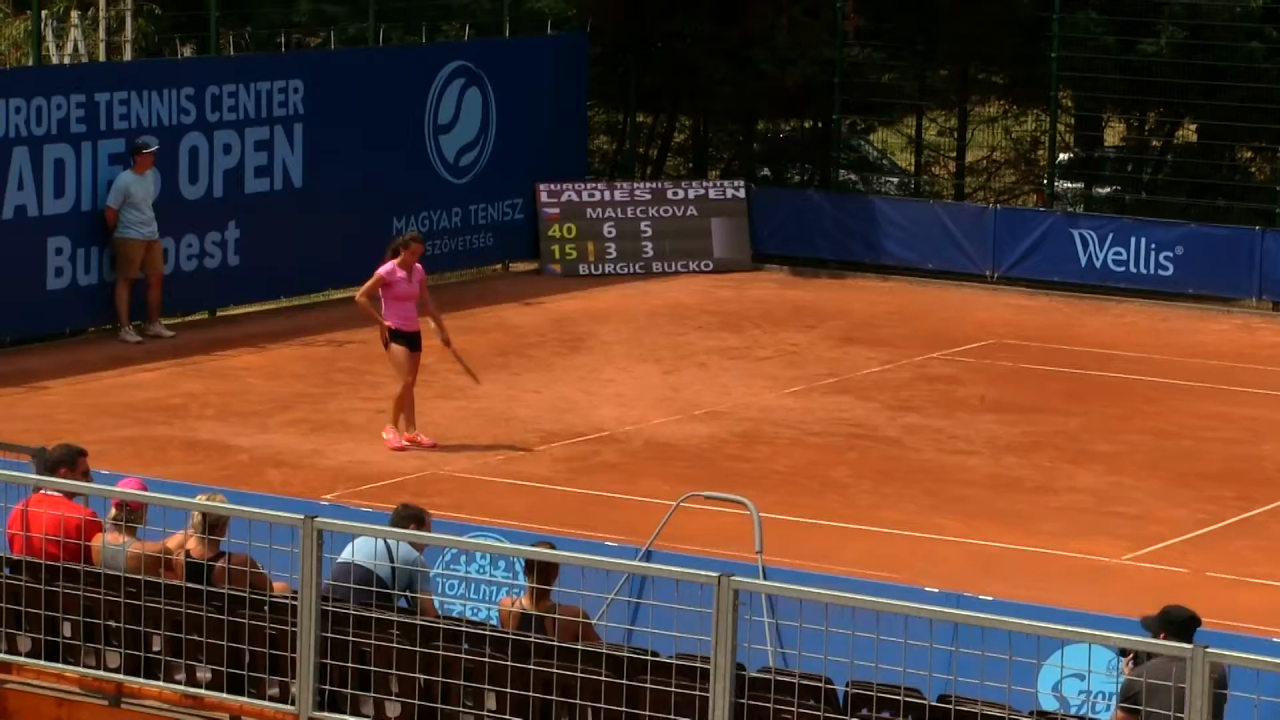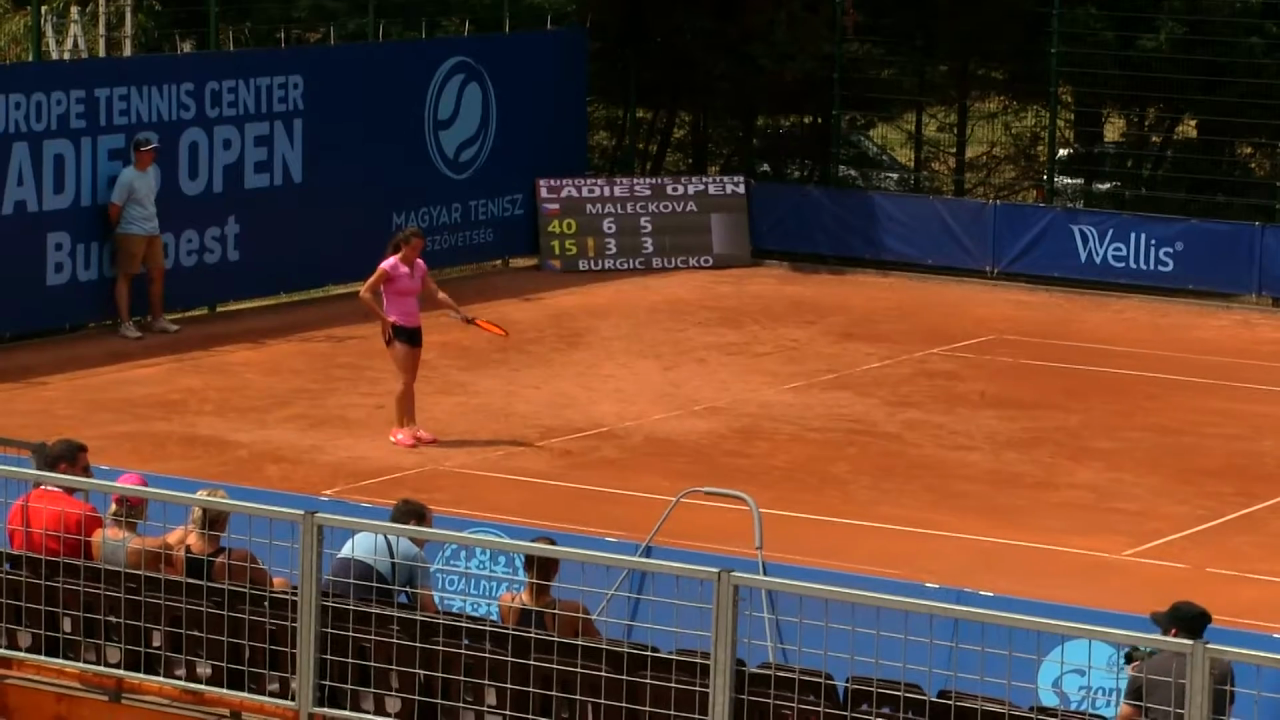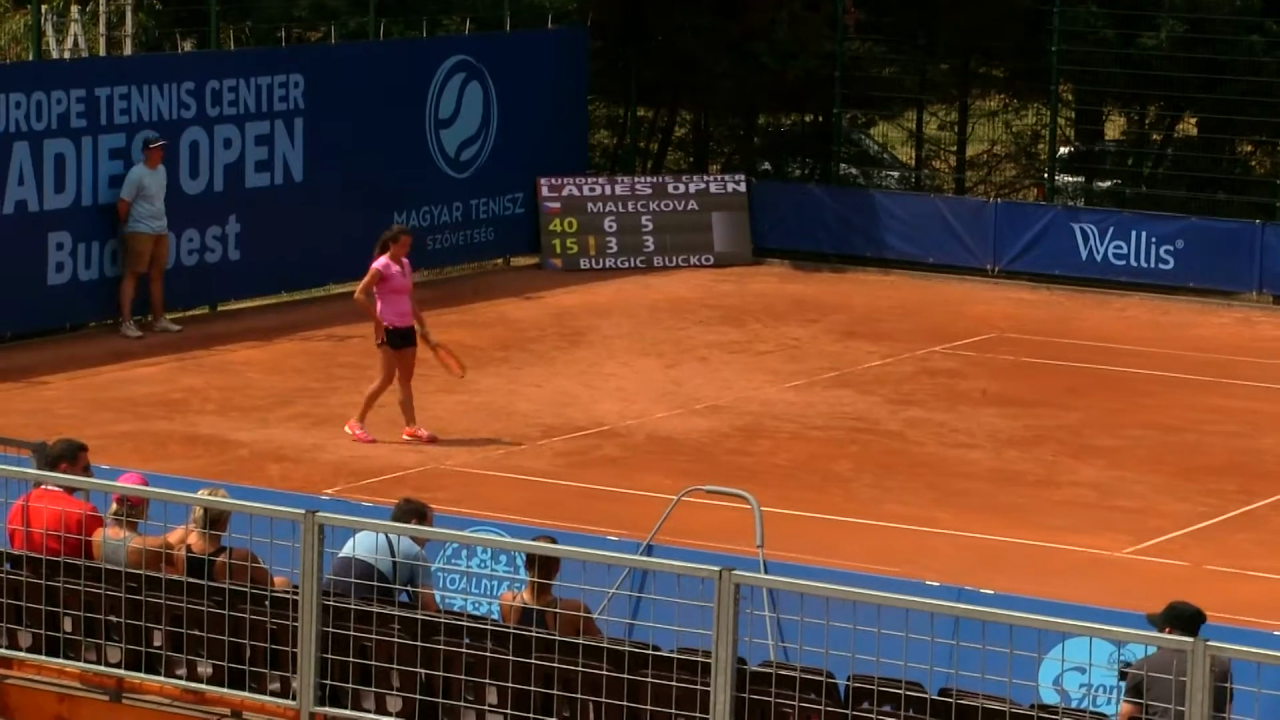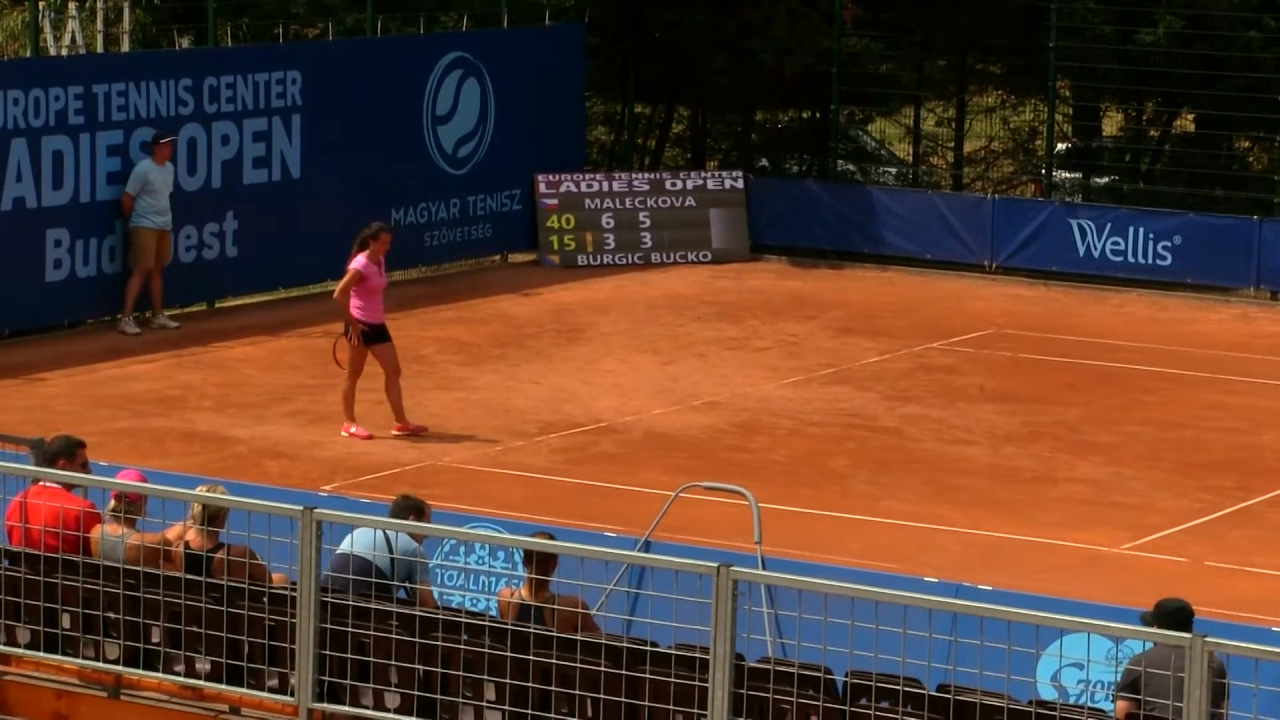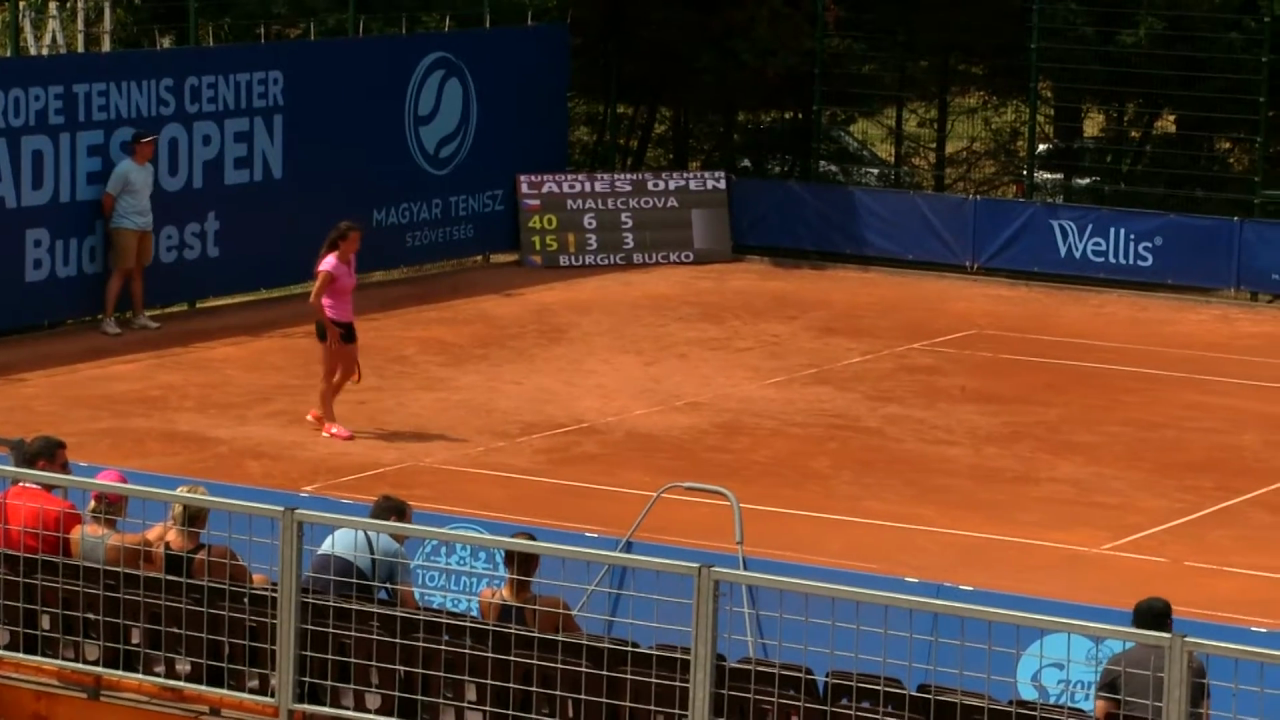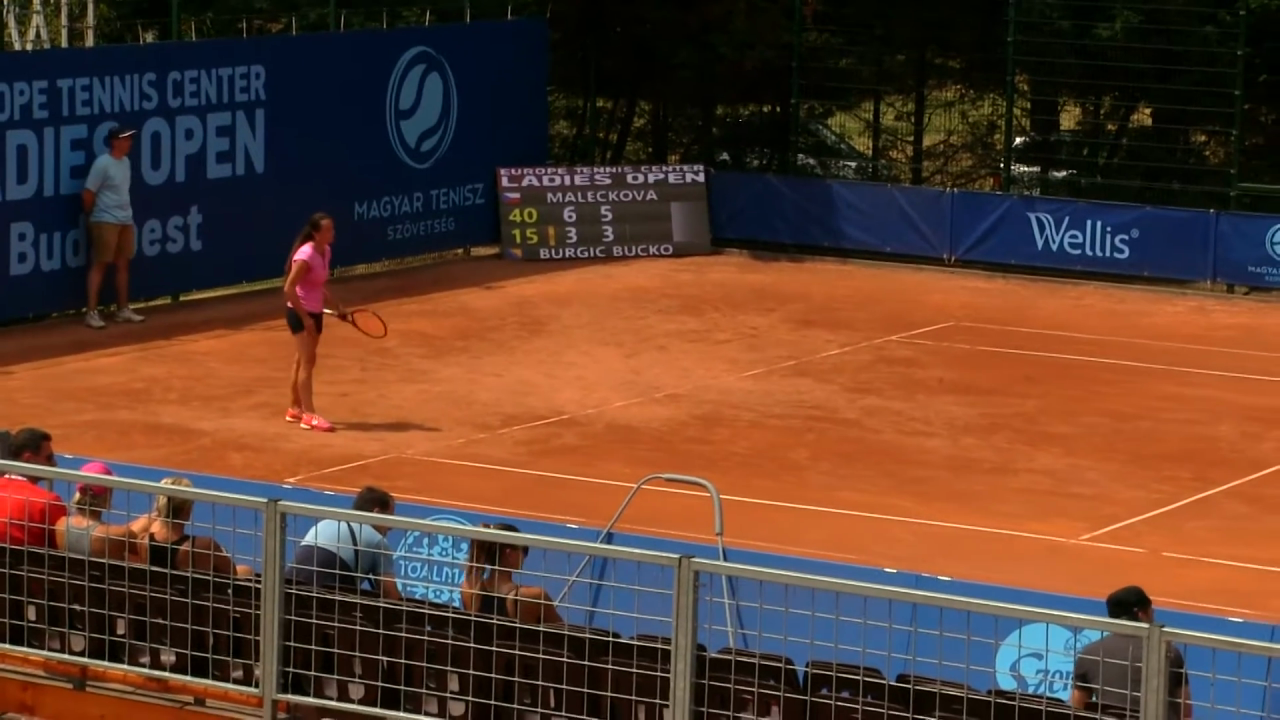
dt=0.3s
person 1, frame 1
left shoulder: (418, 271)
right shoulder: (387, 272)
left elbow: (426, 303)
right elbow: (361, 297)
left wrist: (442, 330)
right wrist: (380, 321)
left hip: (413, 332)
right hip: (394, 333)
left knee: (409, 384)
right knee: (405, 382)
left ankle: (411, 432)
right ankle: (391, 428)
person 1, frame 2
left shoulder: (420, 266)
right shoulder: (389, 266)
left elbow: (435, 293)
right elbow: (365, 293)
left wrist: (458, 311)
right wrist: (384, 318)
left hip: (414, 328)
right hip: (396, 329)
left knee: (410, 381)
right knee: (406, 380)
left ankle: (411, 427)
right ankle: (399, 429)
person 1, frame 3
left shoulder: (405, 264)
right shoulder: (381, 266)
right elbow: (359, 294)
left wrist: (422, 325)
right wrist: (378, 321)
left hip: (407, 328)
right hip: (388, 330)
left knee: (406, 380)
right knee: (385, 380)
left ankle: (412, 428)
right ankle: (356, 423)
person 1, frame 4
left shoulder: (380, 261)
right shoulder: (360, 265)
right elbow: (339, 294)
right wrist: (352, 322)
left hip: (378, 324)
right hip: (361, 326)
left knee: (394, 371)
right knee: (354, 375)
left ankle: (402, 422)
right ankle: (349, 424)
person 1, frame 5
left shoulder: (351, 260)
right shoulder: (330, 266)
right elbow: (314, 300)
right wrist: (329, 327)
left hip: (345, 323)
right hip: (329, 323)
left knee: (348, 370)
right knee: (328, 373)
left ankle: (319, 412)
right ankle: (330, 424)
person 1, frame 6
left shoulder: (326, 251)
right shoulder: (305, 256)
right elbow: (289, 289)
left wrist: (334, 304)
right wrist: (305, 317)
left hip: (315, 313)
right hip: (299, 313)
left knee: (302, 362)
right knee: (307, 362)
left ankle: (295, 409)
right ankle: (309, 415)
person 2, frame 1
left shoulder: (150, 176)
right shoulder: (124, 181)
right elbow: (110, 212)
right wrist: (118, 234)
left hip: (152, 236)
right hip: (130, 238)
left knee: (156, 279)
right knee: (124, 281)
left ankle: (153, 324)
right ankle: (125, 328)
person 2, frame 2
left shoulder: (152, 172)
right shoulder: (127, 177)
right elbow: (114, 208)
right wrist: (120, 229)
left hip: (153, 232)
right hip: (132, 234)
left knee: (157, 274)
right knee: (125, 277)
left ankle: (158, 319)
right ankle: (125, 324)
person 2, frame 3
left shoulder: (162, 171)
right shoulder: (136, 174)
right elbow: (122, 205)
left wrist: (158, 223)
right wrist: (128, 225)
left hip: (161, 230)
right hip: (140, 232)
left knee: (157, 275)
right knee: (132, 275)
left ankle: (159, 319)
right ankle: (127, 322)
person 2, frame 4
left shoulder: (169, 168)
right shoulder: (143, 169)
right elbow: (127, 199)
left wrist: (163, 219)
right wrist: (132, 221)
left hip: (164, 227)
right hip: (144, 227)
left knee: (157, 271)
right knee: (141, 271)
left ankle: (158, 316)
right ankle: (126, 318)
person 2, frame 5
left shoulder: (149, 169)
right shoulder: (124, 169)
right elbow: (107, 198)
left wrist: (144, 221)
right wrist: (112, 222)
left hip: (145, 227)
right hip: (125, 228)
left knee: (137, 272)
right knee: (120, 272)
left ankle: (138, 317)
right ankle: (108, 319)
person 2, frame 6
left shoulder: (126, 162)
right shoulder: (102, 163)
right elbow: (88, 194)
left wrist: (123, 214)
right wrist: (92, 216)
left hip: (126, 221)
right hip: (105, 222)
left knee: (123, 265)
right knee: (99, 265)
left ankle: (123, 309)
right ankle: (91, 312)
